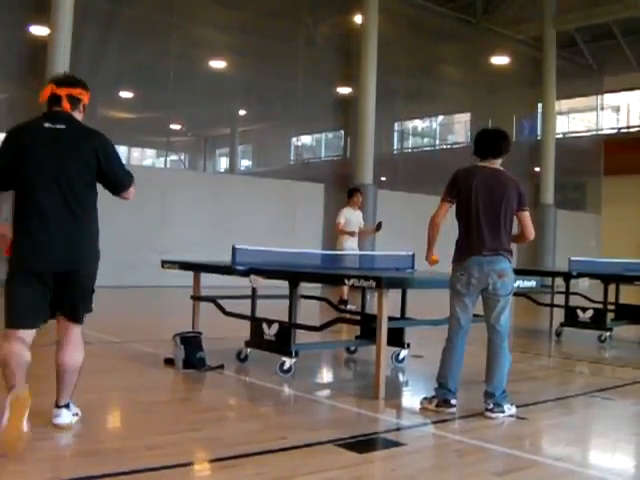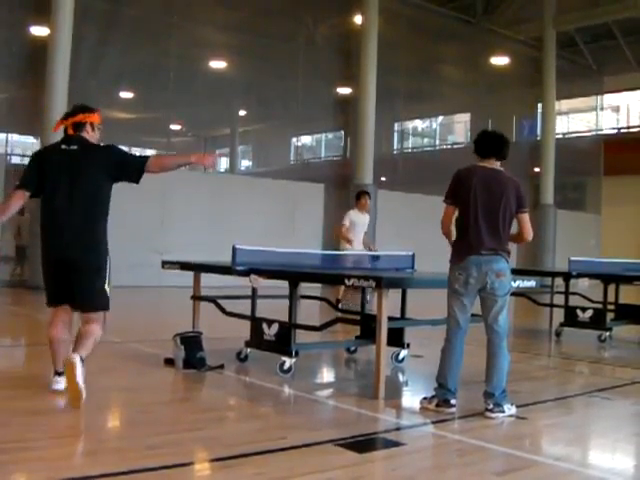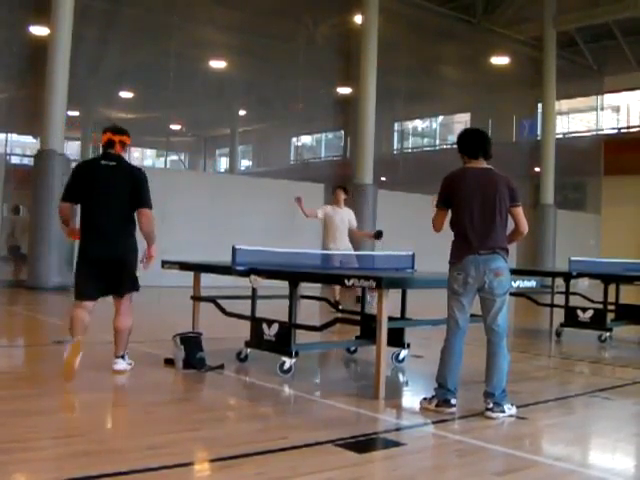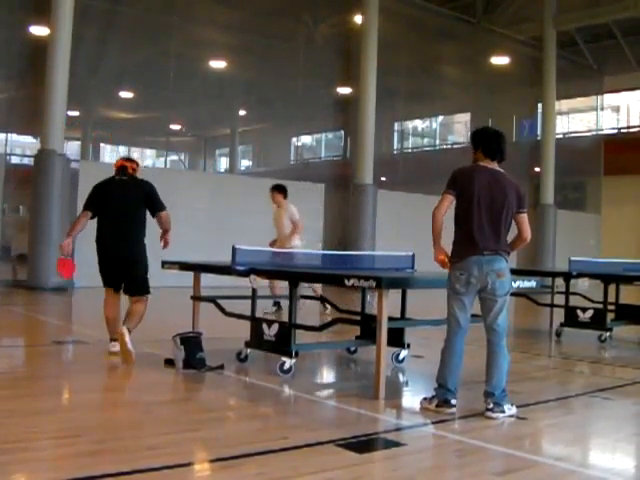
dt=0.5s
person 1, frame 1
left shoulder: (462, 177)
right shoulder: (512, 184)
left elbow: (438, 218)
right elbow: (528, 234)
left wrist: (430, 250)
left hip: (467, 263)
right hip: (500, 264)
left knee: (457, 332)
right knee: (498, 335)
left ankle: (445, 396)
right ankle: (496, 401)
person 1, frame 2
left shoulder: (463, 176)
right shoulder: (512, 185)
left elbow: (446, 223)
right elbow: (526, 235)
left wrist: (451, 240)
left hip: (465, 262)
right hip: (497, 264)
left knee: (455, 332)
right knee: (497, 335)
left ankle: (445, 396)
right ankle: (496, 401)
person 1, frame 3
left shoulder: (452, 180)
right shoulder: (504, 182)
left elbow: (438, 226)
right elbow: (522, 228)
left wrist: (442, 212)
left hip: (464, 263)
right hip: (496, 263)
left knee: (455, 332)
right knee: (497, 334)
left ankle: (445, 396)
right ankle: (496, 401)
person 1, frame 4
left shoulder: (463, 175)
right shoulder: (512, 186)
left elbow: (439, 212)
right elbow: (525, 235)
left wrist: (438, 248)
left hip: (464, 263)
right hip: (497, 266)
left knee: (456, 332)
right knee: (497, 335)
left ankle: (445, 396)
right ankle: (496, 401)
person 2, frame 1
right shoulder: (94, 141)
right elbow: (127, 191)
right wrist: (93, 174)
right hip: (79, 254)
right knee: (71, 331)
right ankle: (63, 407)
person 2, frame 2
left shoulder: (43, 157)
right shoulder: (105, 155)
right elbow: (152, 164)
right wrist: (193, 159)
left hip: (53, 251)
right hip: (90, 251)
left knee: (60, 314)
right knee: (93, 319)
left ankle: (59, 375)
right ankle: (75, 358)
person 2, frame 3
left shoulder: (83, 169)
right shoulder: (135, 174)
left elbow: (65, 207)
right elbow: (145, 214)
left wrist: (69, 227)
right wrist: (151, 244)
left hip: (90, 249)
right hip: (123, 249)
left knee: (83, 304)
right knee: (123, 303)
left ankle: (76, 341)
right ankle: (120, 358)
person 2, frame 4
left shoulder: (101, 186)
right shoulder: (145, 186)
left elbow: (85, 215)
right elbow: (163, 216)
left wrist: (69, 237)
right wrist: (166, 233)
left hip: (106, 249)
right hip: (134, 250)
left knee: (112, 293)
right knee: (139, 300)
left ankle: (114, 341)
right ankle: (125, 330)
person 3, frame 1
left shoulder: (359, 213)
right shoulder: (344, 212)
left elbow: (361, 230)
right elbow: (338, 229)
left wrist: (373, 230)
right wrist: (348, 232)
left hip: (354, 247)
right hip: (344, 247)
left ankle: (343, 300)
right ankle: (344, 301)
person 3, frame 2
left shoulder: (367, 217)
right shoulder: (350, 214)
right elbow: (341, 232)
left wrist: (369, 247)
right wrist: (348, 240)
left hip: (360, 250)
right hip: (347, 249)
right ankle: (338, 301)
person 3, frame 3
left shoulder: (349, 212)
right shoulder: (327, 209)
left elbow: (354, 232)
right elbow: (309, 214)
left wrist: (370, 235)
right wrist: (301, 206)
left hip: (346, 248)
right hip: (332, 249)
right ankle: (337, 302)
person 3, frame 4
left shoulder: (289, 208)
right shoulder: (276, 211)
left elbow: (298, 227)
left wrist: (285, 241)
right wrist: (276, 240)
left hip: (292, 246)
right hip: (280, 247)
left ankle: (322, 300)
right ankle: (276, 304)
